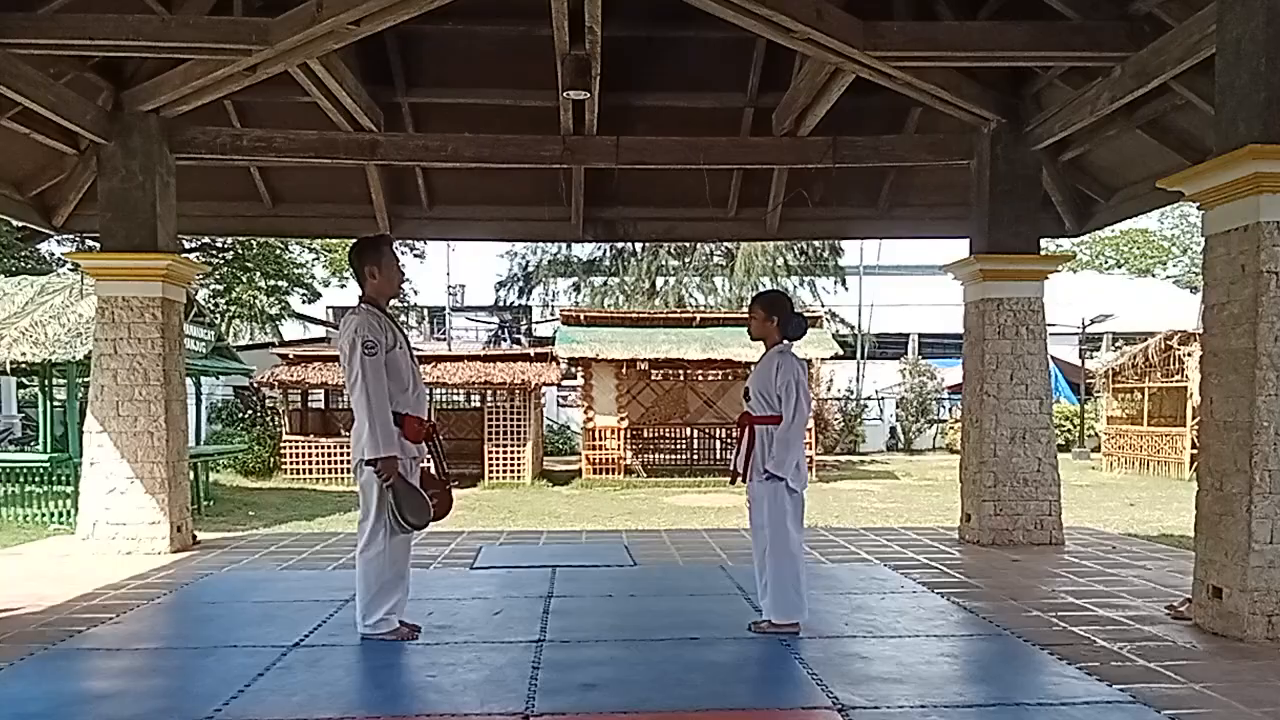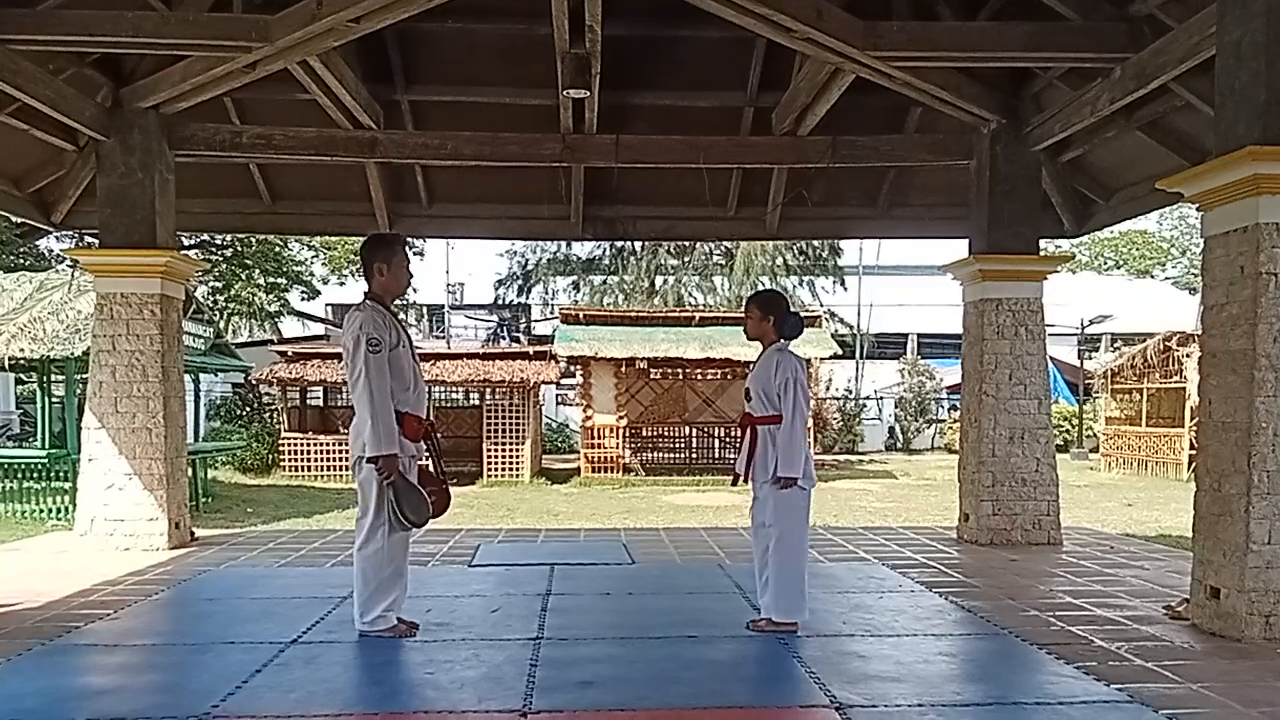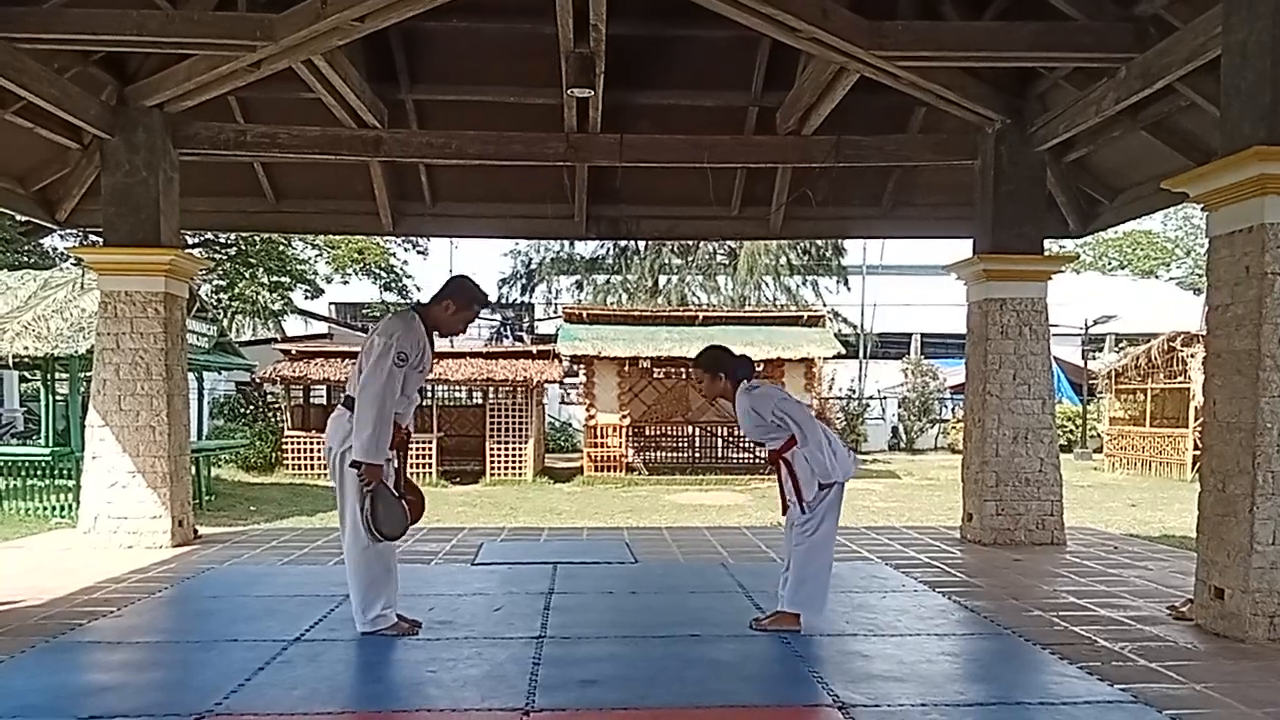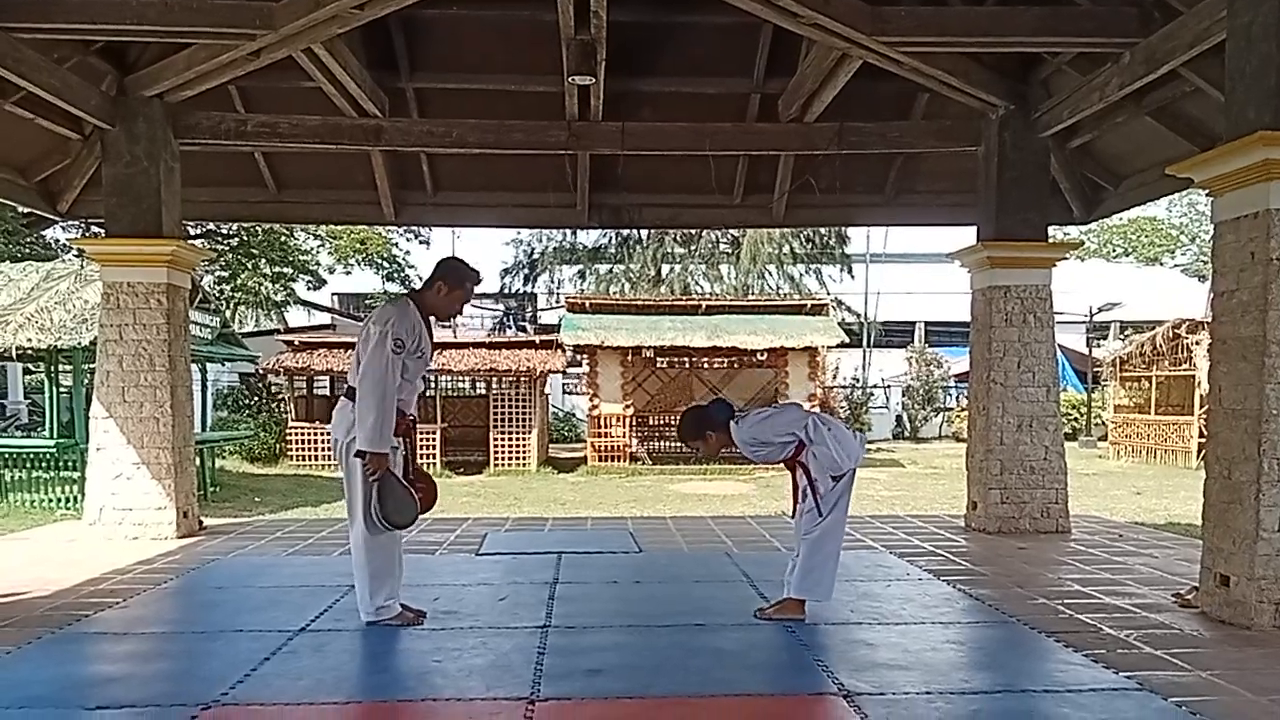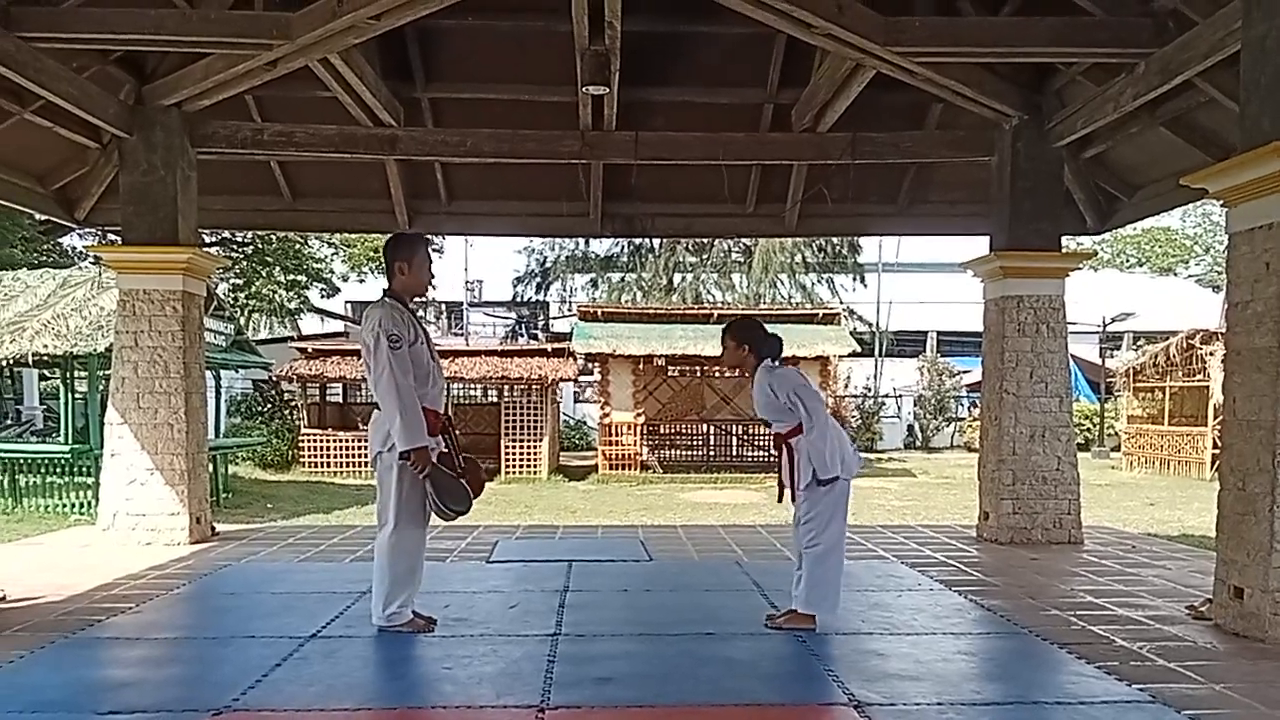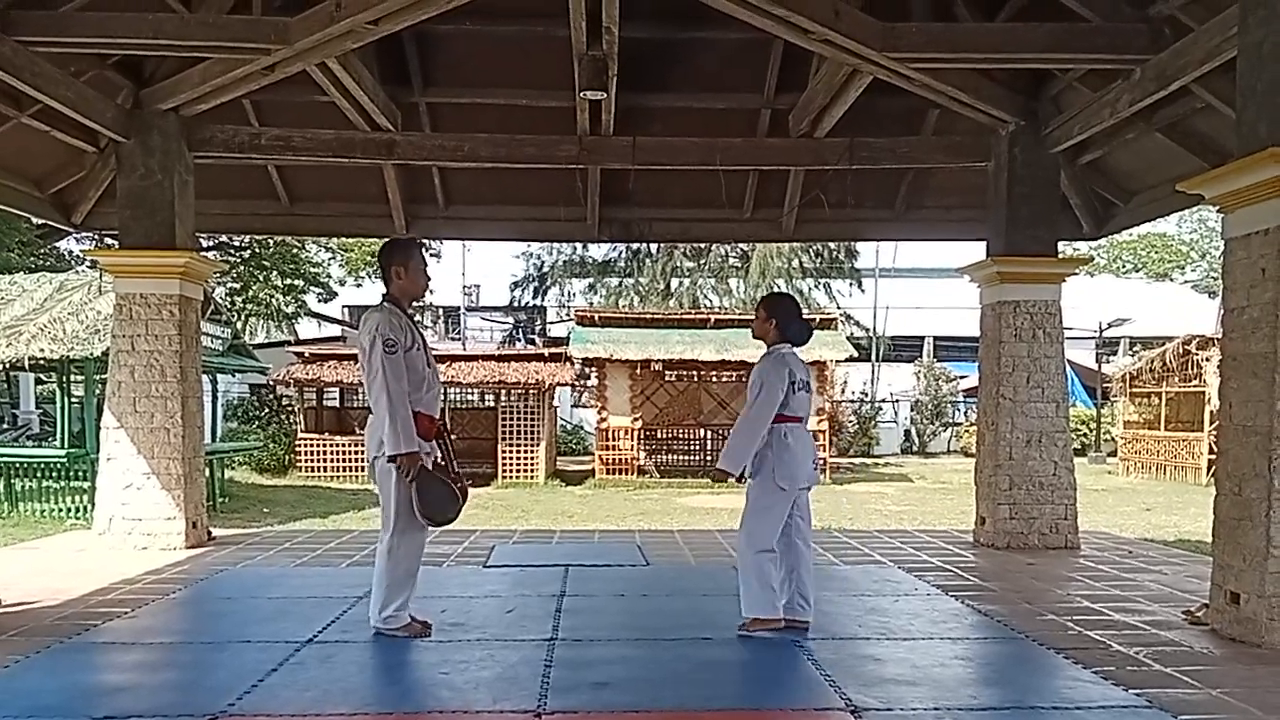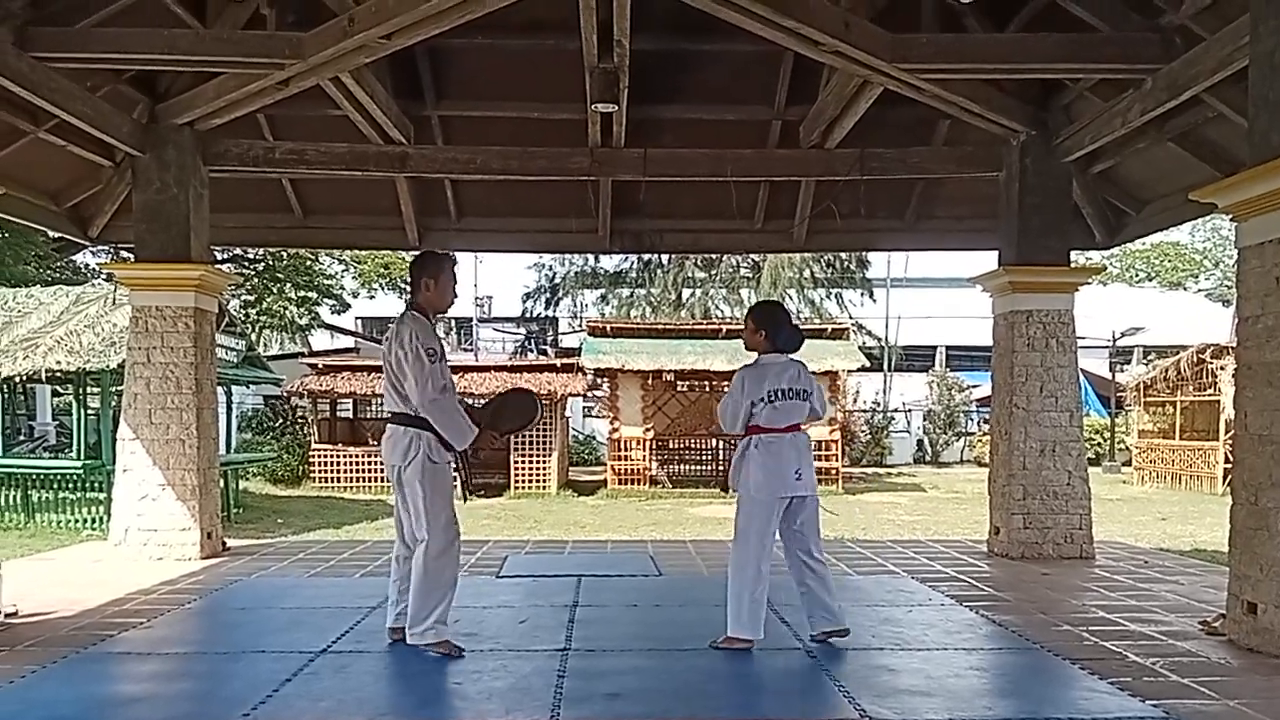
dt=0.5s
person 1, frame 1
left shoulder: (383, 322)
right shoulder: (363, 326)
right elbow: (369, 395)
right wrist: (385, 454)
left hip: (399, 442)
right hip: (383, 444)
left knee: (395, 533)
right knee: (381, 532)
left ankle: (386, 615)
right ankle: (375, 621)
person 1, frame 2
left shoulder: (386, 319)
right shoulder: (367, 322)
right elbow: (371, 393)
right wrist: (385, 451)
left hip: (399, 439)
right hip: (382, 442)
left knee: (394, 530)
right knee: (379, 530)
left ankle: (385, 612)
right ankle: (373, 619)
person 1, frame 3
left shoulder: (418, 333)
right shoulder: (403, 333)
right elbow: (375, 397)
left wrist: (381, 454)
right wrist: (371, 458)
left hip: (371, 437)
right hip: (357, 435)
right knee: (365, 529)
left ankle: (382, 609)
right ankle: (374, 617)
person 1, frame 4
left shoulder: (415, 320)
right shoulder: (397, 319)
right elbow: (375, 386)
left wrist: (387, 445)
right wrist: (375, 448)
left hip: (382, 428)
right hip: (364, 426)
right knee: (372, 518)
left ankle: (386, 600)
right ankle: (378, 607)
person 1, frame 5
left shoulder: (403, 316)
right shoulder: (385, 319)
right elbow: (395, 387)
right wrist: (415, 443)
left hip: (413, 434)
right hip: (402, 436)
left knee: (411, 523)
right knee: (400, 524)
left ankle: (399, 607)
right ankle: (391, 613)
person 1, frame 6
left shoulder: (401, 322)
right shoulder: (383, 323)
right elbow: (387, 392)
right wrist: (404, 448)
left hip: (410, 437)
right hip: (398, 439)
left knee: (407, 527)
right knee: (403, 528)
left ankle: (393, 611)
right ankle: (388, 615)
person 1, frame 7
left shoulder: (412, 327)
right shoulder: (417, 331)
right elbow: (431, 397)
left wrist: (470, 419)
right wrist: (473, 434)
left hip: (415, 443)
right hip: (419, 445)
left knee: (413, 538)
right knee: (438, 539)
left ankle: (401, 621)
right ankle: (425, 630)
person 2, frame 1
left shoulder: (787, 364)
right shoulder: (770, 361)
left elbow: (795, 419)
left wrist: (777, 466)
right wrist: (750, 464)
left hip: (776, 464)
right hip: (762, 463)
left knee: (780, 537)
right knee: (767, 537)
left ankle: (786, 616)
right ankle: (779, 612)
person 2, frame 2
left shoulder: (785, 362)
right shoulder: (768, 360)
left elbow: (795, 418)
left wrist: (788, 470)
left hip: (782, 466)
right hip: (766, 464)
left knee: (784, 536)
right knee: (765, 534)
left ankle: (786, 614)
right ankle: (776, 610)
person 2, frame 3
left shoulder: (751, 400)
right shoulder: (744, 398)
left elbow: (801, 424)
left wrist: (819, 474)
left hip: (818, 469)
right hip: (804, 470)
left knee: (808, 538)
right knee: (798, 538)
left ankle: (792, 613)
right ankle: (789, 608)
person 2, frame 4
left shoulder: (746, 434)
right shoulder: (742, 429)
left elbow: (797, 418)
right elbow: (788, 413)
left hip: (831, 455)
right hip: (817, 460)
left knee: (816, 530)
right knee: (808, 530)
left ankle: (795, 602)
right ankle: (793, 597)
person 2, frame 5
left shoulder: (774, 378)
right shoulder: (767, 377)
left elbow: (815, 415)
left wrist: (816, 469)
left hip: (821, 461)
right hip: (809, 461)
left knee: (818, 536)
right knee: (807, 535)
left ankle: (808, 612)
right ankle: (802, 605)
person 2, frame 6
left shoulder: (773, 364)
right shoulder: (796, 364)
left elbow: (756, 417)
left wrist: (728, 462)
left hip: (777, 457)
right hip: (795, 454)
left knee: (755, 539)
right knee: (792, 539)
left ankle: (766, 612)
right ankle: (797, 612)
person 2, frame 7
left shoulder: (748, 375)
right shoulder: (801, 372)
left elbow: (733, 423)
right elbow: (818, 411)
left wrist: (728, 402)
left hip: (764, 467)
right hip: (798, 464)
left knee: (750, 553)
right knee: (805, 550)
left ankle: (743, 632)
right ankle: (830, 621)
